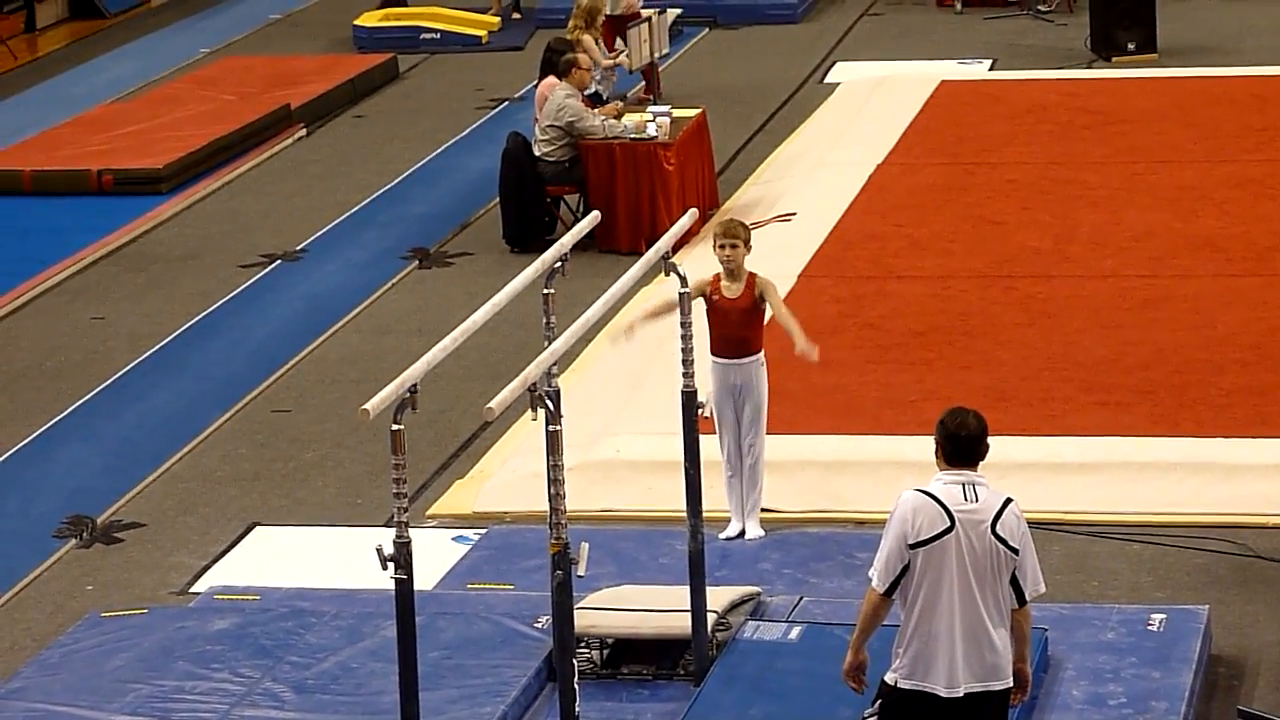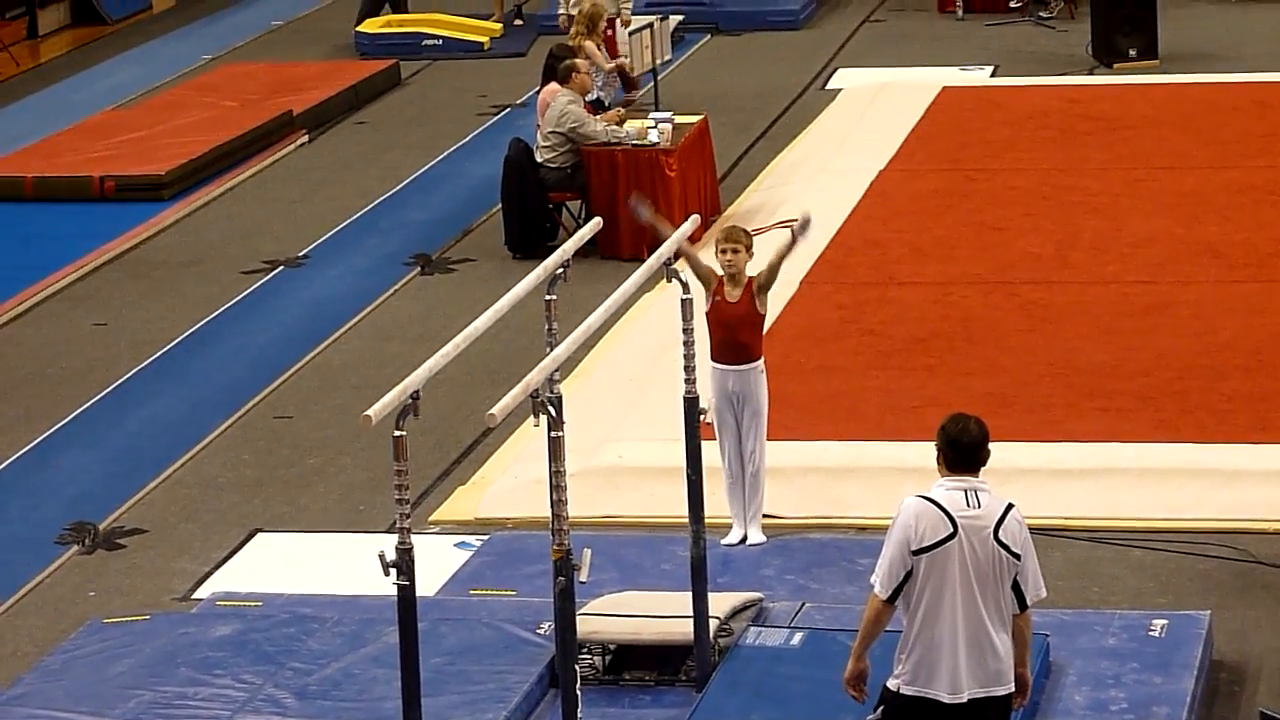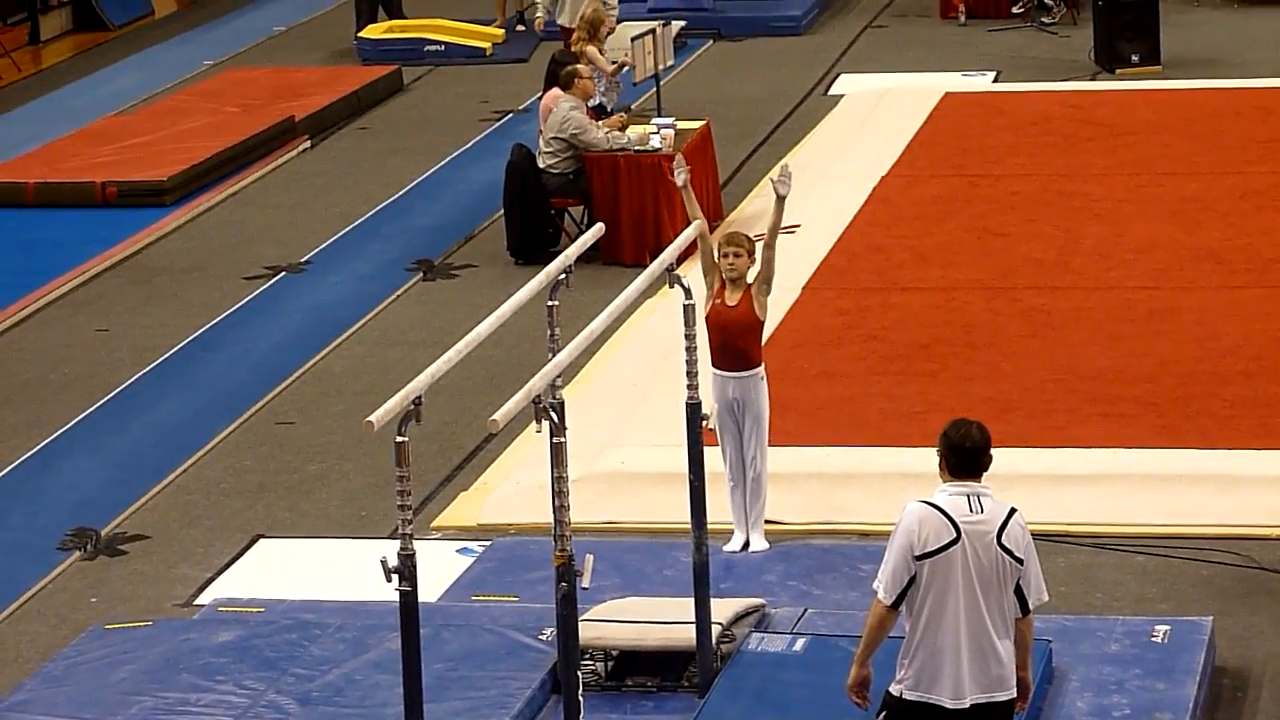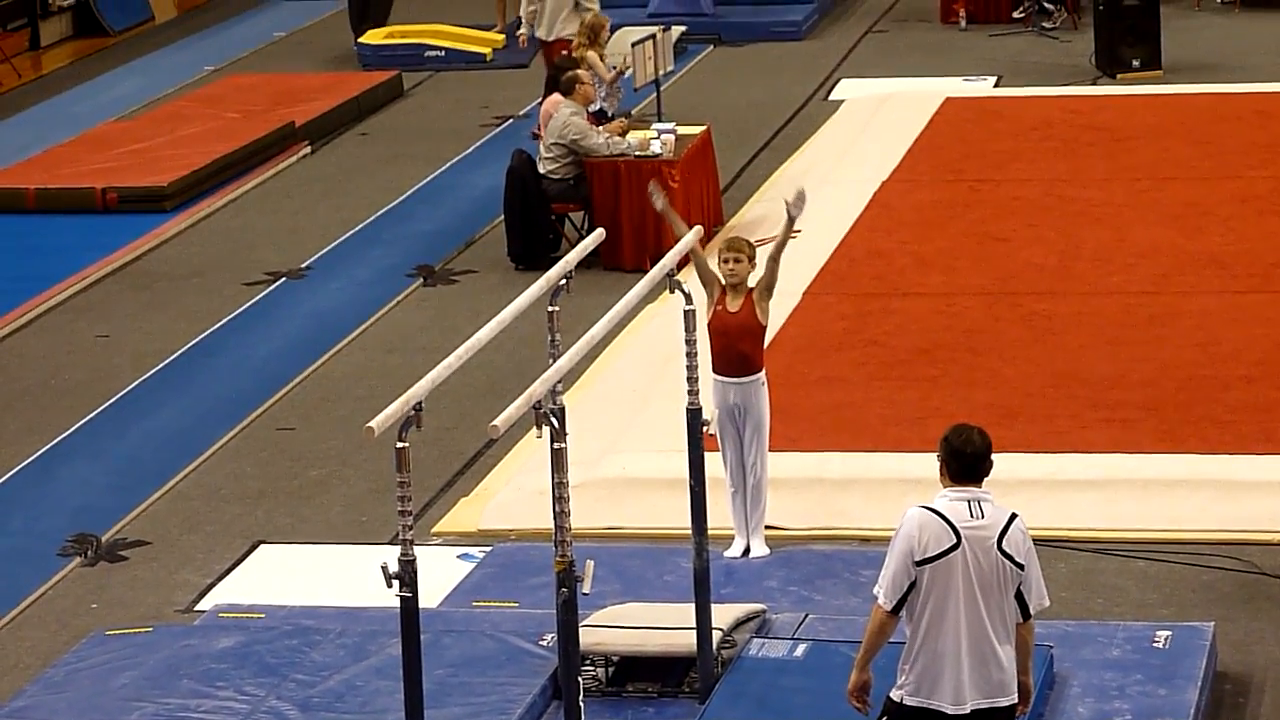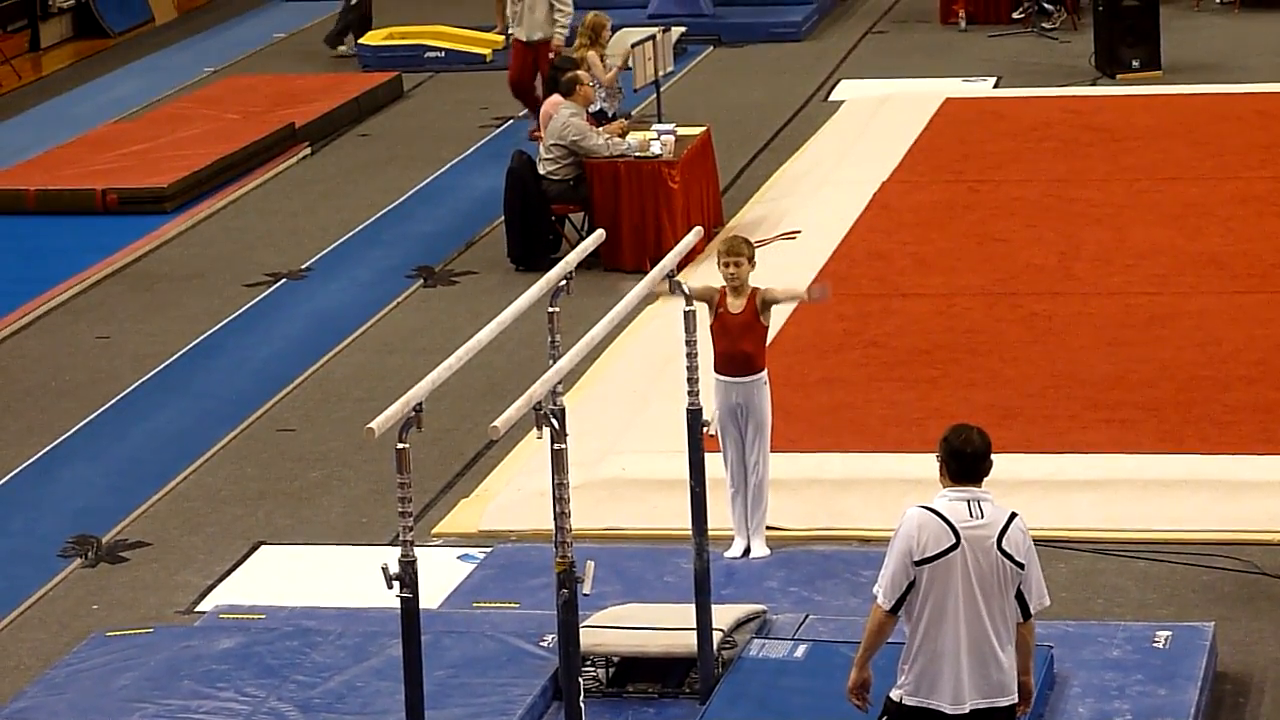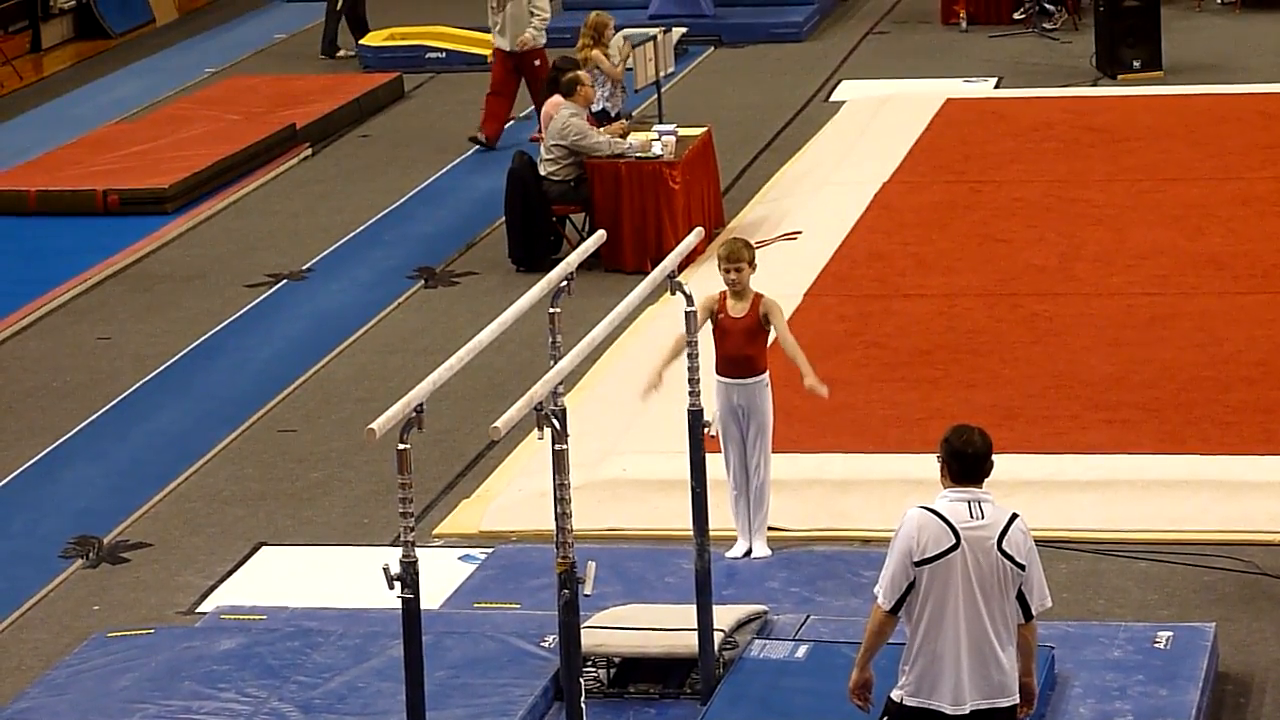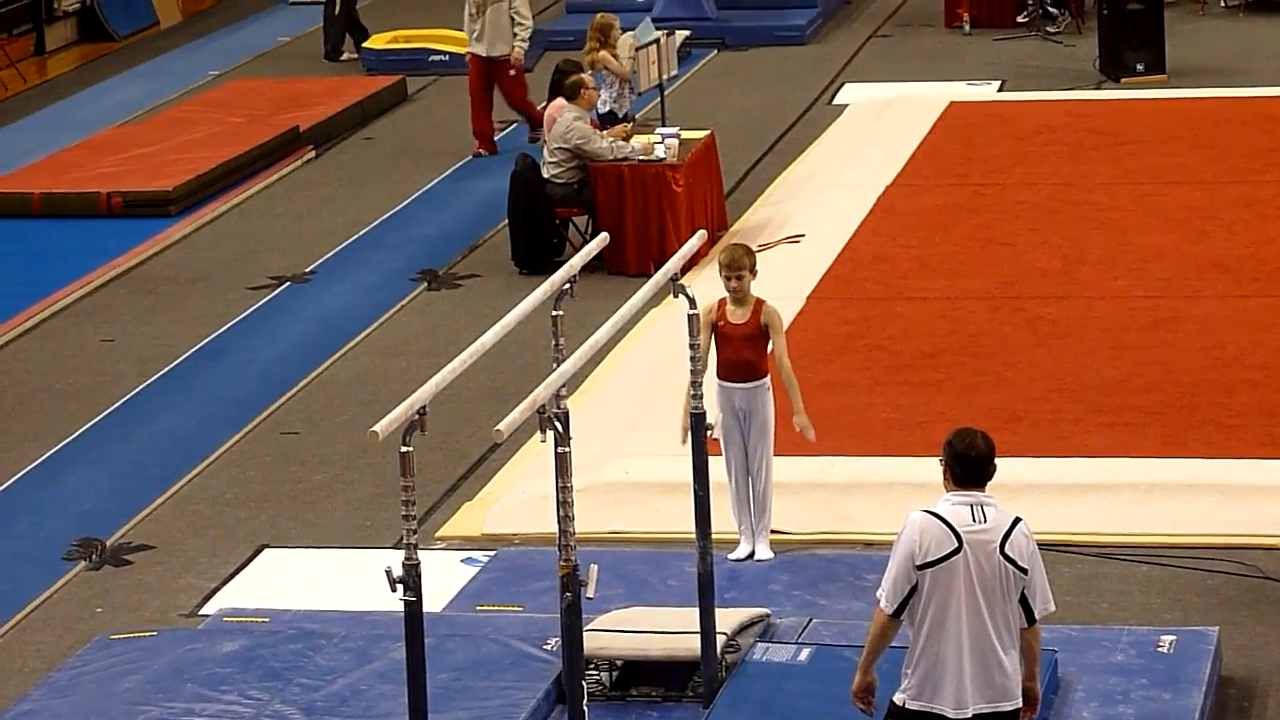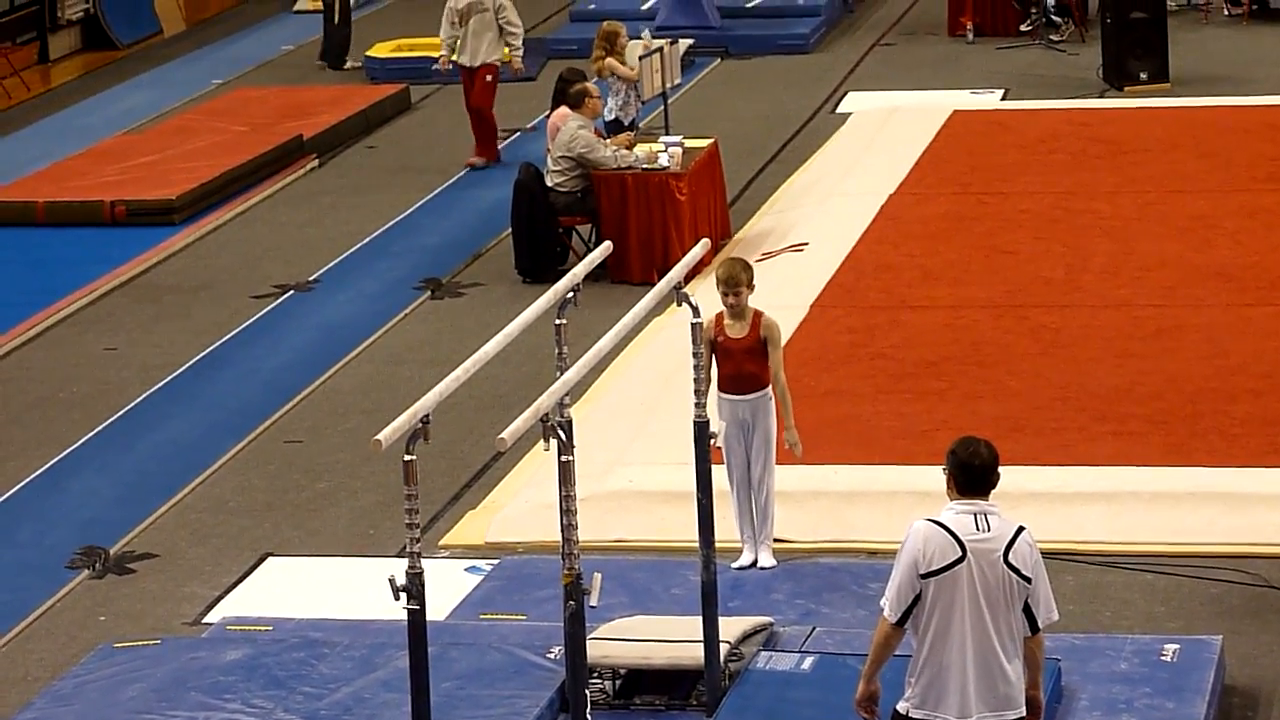
dt=0.2s
person 1, frame 1
left shoulder: (759, 284)
right shoulder: (708, 285)
left elbow: (781, 311)
right elbow: (673, 302)
left wrist: (800, 339)
right wrist: (639, 320)
left hip: (752, 369)
right hip: (721, 370)
left knee: (752, 445)
right knee: (728, 447)
left ankle: (751, 516)
right ankle: (735, 515)
person 1, frame 2
left shoulder: (758, 288)
right shoulder: (711, 285)
left elbow: (775, 261)
right elbow: (685, 250)
left wrist: (793, 240)
right wrist: (653, 221)
left hip: (751, 376)
right hip: (719, 376)
left knee: (753, 451)
right knee: (729, 453)
left ankle: (754, 523)
right ankle: (737, 521)
person 1, frame 3
left shoulder: (758, 292)
right shoulder: (713, 288)
left elbow: (770, 243)
right elbow: (701, 234)
left wrist: (780, 200)
right wrist: (685, 188)
left hip: (751, 383)
right hip: (721, 384)
left knee: (755, 460)
right knee: (732, 461)
left ankle: (756, 530)
right ankle: (740, 529)
person 1, frame 4
left shoulder: (762, 295)
right shoulder: (712, 290)
left elbow: (775, 256)
right elbow: (693, 250)
left wrist: (790, 221)
right wrist: (667, 212)
left hip: (752, 389)
right hip: (722, 388)
left knee: (755, 464)
right knee: (732, 467)
left ankle: (756, 533)
right ankle: (740, 532)
person 1, frame 5
left shoulder: (761, 297)
right shoulder: (714, 296)
left elbow: (785, 295)
right elbow: (686, 290)
left wrist: (808, 292)
left hip: (754, 387)
right hip: (724, 388)
left knee: (757, 466)
right knee: (734, 466)
left ankle: (757, 534)
right ankle: (741, 535)
person 1, frame 6
left shoulder: (765, 306)
right shoulder: (712, 303)
left elbow: (786, 340)
right elbow: (687, 337)
left wrist: (808, 375)
right wrist: (660, 370)
left hip: (756, 388)
right hip: (725, 389)
left knee: (758, 465)
right knee: (734, 466)
left ankle: (759, 536)
right ankle: (742, 534)
person 1, frame 7
left shoulder: (767, 313)
right shoulder: (712, 312)
left elbow: (782, 362)
right elbow: (700, 359)
left wrist: (798, 410)
right wrist: (688, 408)
left hip: (757, 393)
right hip: (727, 394)
left knee: (760, 469)
right knee: (736, 469)
left ankle: (762, 537)
right ankle: (745, 537)
person 1, frame 8
left shoulder: (766, 326)
right shoulder: (711, 327)
left elbow: (778, 377)
right elbow: (703, 377)
left wrist: (789, 426)
left hip: (759, 404)
right hip: (728, 406)
left knee: (761, 479)
right knee: (738, 480)
left ankle: (764, 545)
right ankle: (749, 545)
person 2, frame 1
left shoulder: (913, 506)
right shoulder: (1008, 513)
left elbow: (882, 592)
right elbow: (1020, 602)
left wrist: (856, 649)
right wrist: (1020, 661)
left hip: (920, 673)
right hip: (989, 675)
person 2, frame 2
left shoulder: (915, 512)
right shoulder: (1010, 518)
left elbow: (884, 599)
right elbow: (1021, 607)
left wrist: (857, 656)
right wrist: (1021, 666)
left hip: (922, 680)
right hip: (991, 681)
person 2, frame 3
left shoulder: (918, 517)
right shoulder: (1012, 523)
left elbow: (888, 604)
right elbow: (1023, 612)
left wrist: (860, 663)
right wrist: (1022, 669)
left hip: (925, 686)
right hip: (993, 686)
person 2, frame 4
left shoulder: (918, 523)
right shoulder: (1013, 528)
left elbow: (888, 610)
right elbow: (1024, 616)
left wrist: (861, 668)
right wrist: (1023, 674)
left hip: (926, 691)
right hip: (994, 691)
person 2, frame 5
left shoulder: (918, 522)
right shoulder: (1013, 527)
left elbow: (886, 609)
right elbow: (1025, 615)
left wrist: (861, 665)
right wrist: (1025, 674)
left hip: (925, 691)
right hip: (994, 692)
person 2, frame 6
left shoulder: (918, 523)
right shoulder: (1014, 528)
left elbow: (887, 609)
right elbow: (1027, 617)
left wrist: (862, 666)
right wrist: (1027, 674)
left hip: (926, 692)
right hip: (996, 693)
person 2, frame 7
left shoulder: (920, 527)
right shoulder: (1017, 533)
left elbow: (890, 612)
right elbow: (1030, 621)
left wrist: (865, 670)
right wrist: (1031, 679)
left hip: (928, 696)
right hip: (999, 696)
person 2, frame 8
left shoulder: (924, 535)
right shoulder: (1021, 542)
left elbow: (894, 621)
right elbow: (1033, 629)
left wrist: (868, 678)
right wrist: (1034, 687)
